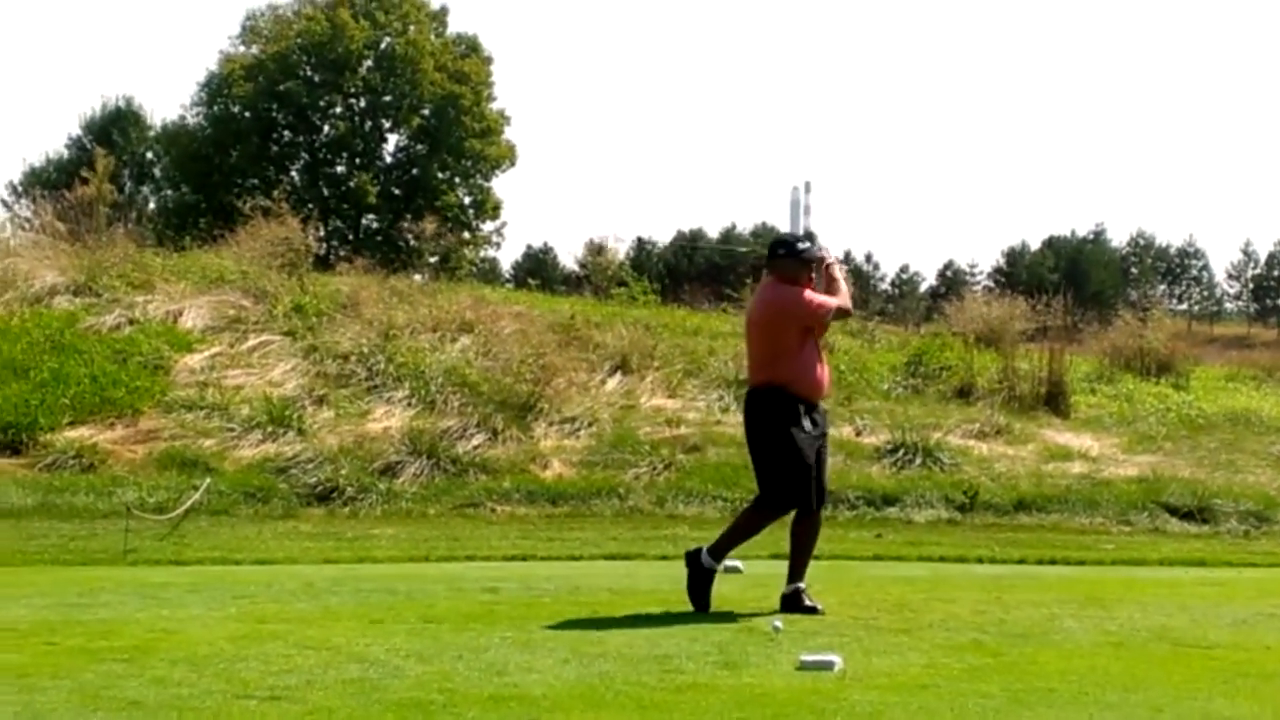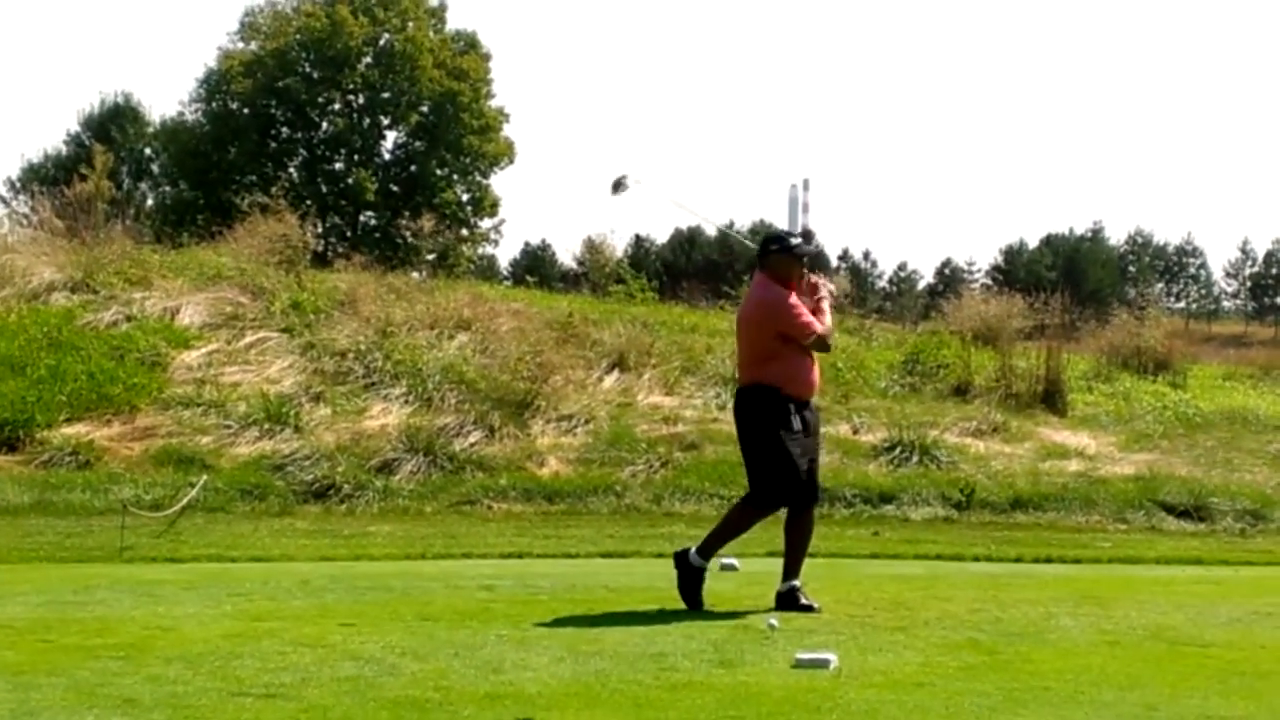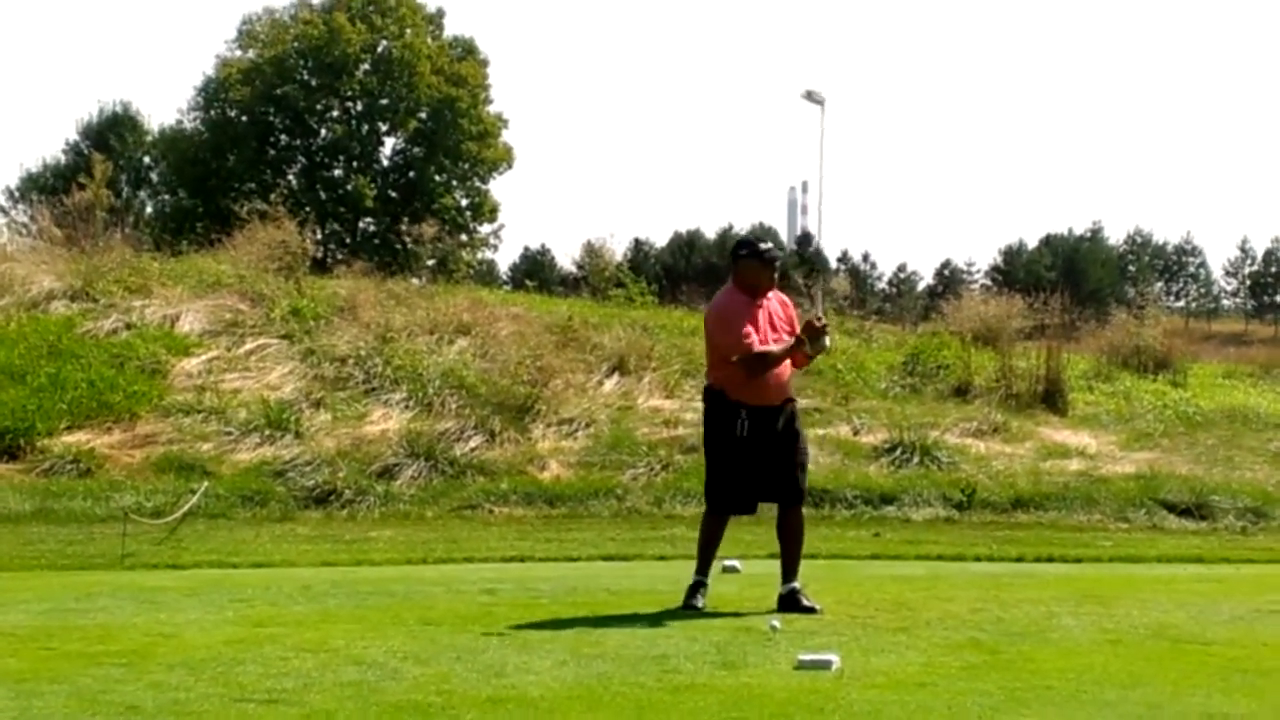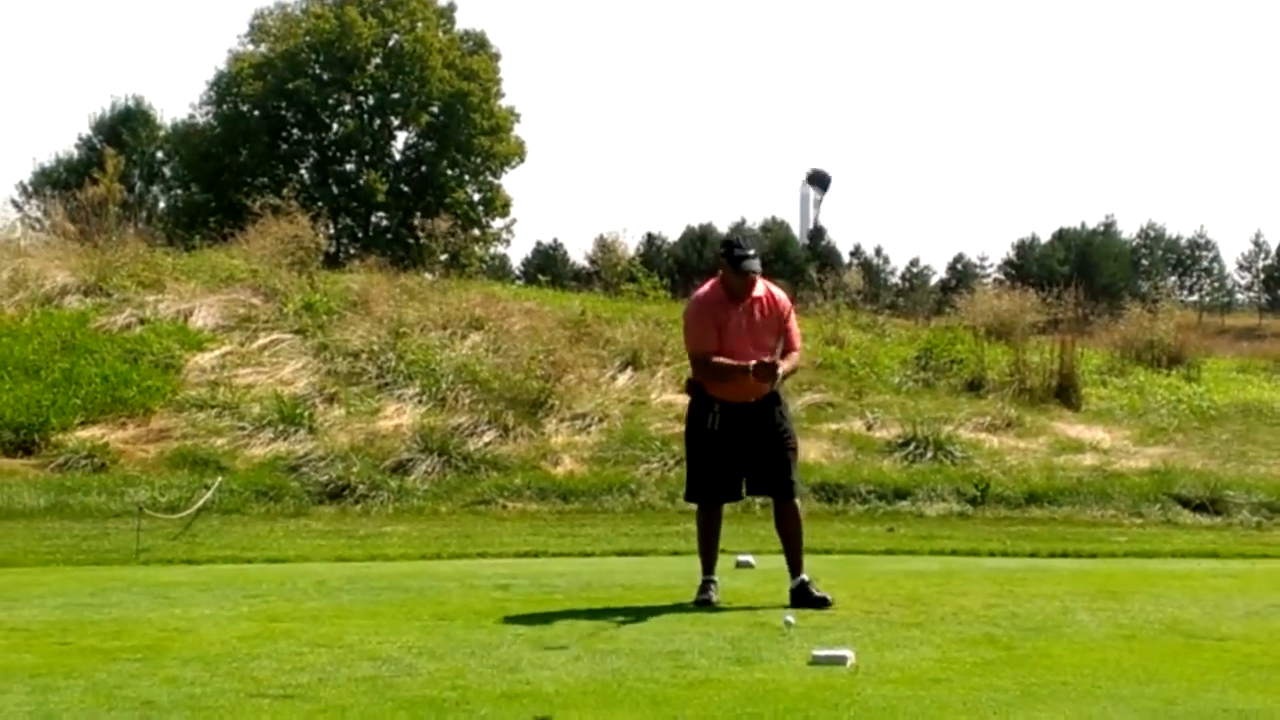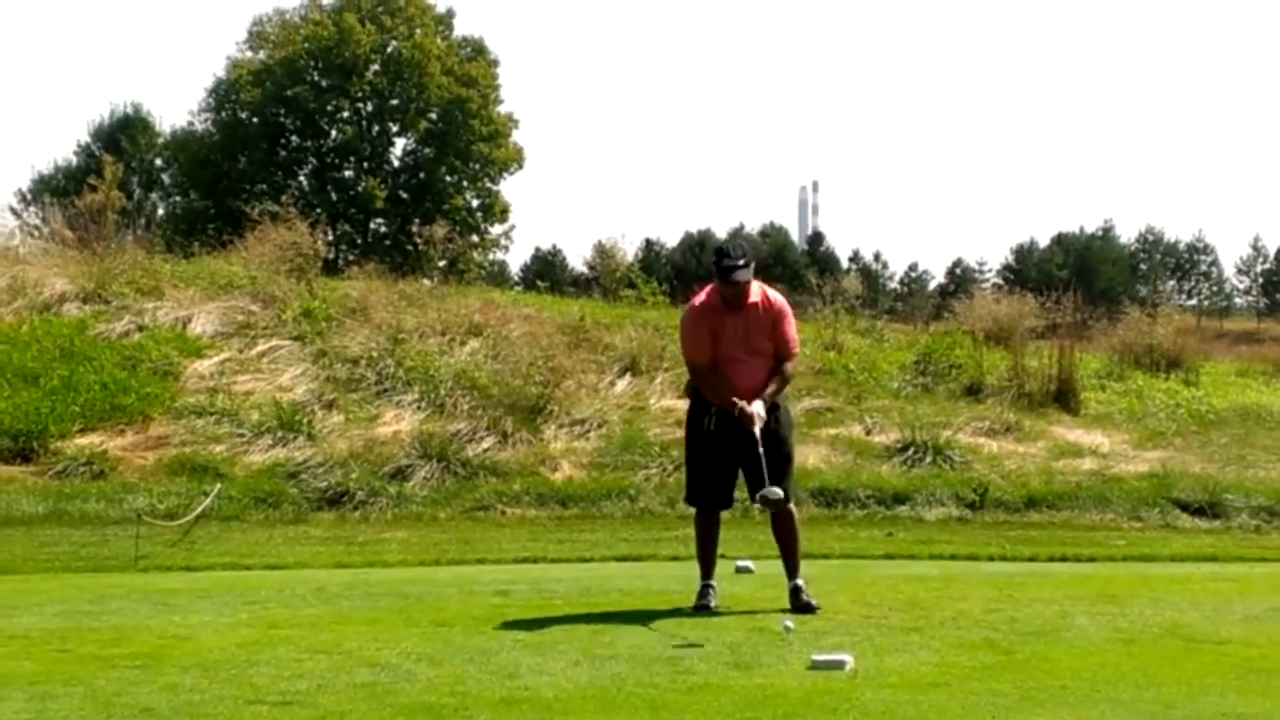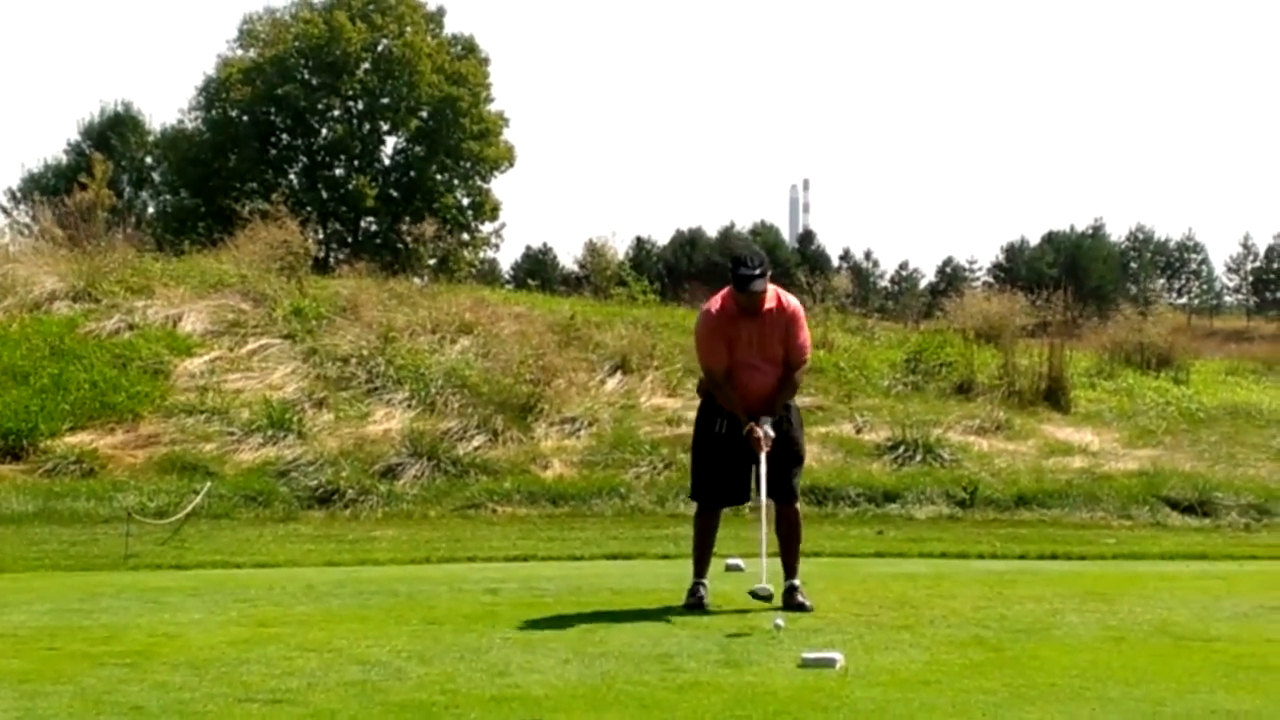
dt=0.3s
person 1, frame 1
left shoulder: (785, 296)
right shoulder: (785, 298)
left elbow: (820, 325)
right elbow: (843, 307)
left wrist: (825, 274)
right wrist: (835, 271)
left hip: (801, 411)
right hip: (779, 410)
left knee: (812, 504)
right knee: (778, 499)
left ankle: (795, 589)
right ankle: (707, 558)
person 1, frame 2
left shoulder: (775, 295)
right shoulder: (774, 299)
left elbow: (807, 339)
right elbow: (822, 338)
left wrist: (815, 295)
right wrist: (823, 300)
left hip: (792, 409)
right hip: (768, 408)
left knee: (805, 501)
right knee: (768, 496)
left ankle: (790, 587)
right ankle: (695, 558)
person 1, frame 3
left shoulder: (780, 302)
right shoulder: (725, 307)
left elbow: (799, 356)
right elbow: (750, 364)
left wrist: (811, 343)
right wrist: (793, 346)
left hip: (780, 411)
right hip: (734, 415)
left knee: (793, 500)
right knee: (724, 502)
left ankle: (790, 588)
right ankle: (699, 582)
person 1, frame 4
left shoulder: (776, 298)
right shoulder: (702, 304)
left elbow: (792, 352)
right elbow: (703, 365)
left wrist: (778, 369)
right wrist: (748, 368)
left hip: (765, 406)
right hip: (715, 409)
left knee: (786, 492)
right knee: (710, 498)
left ankle: (799, 582)
right ankle: (708, 580)
person 1, frame 5
left shoulder: (775, 304)
right shoulder: (698, 312)
left elbow: (788, 363)
right elbow: (700, 372)
left wrist: (761, 401)
right wrist: (736, 405)
left hip: (766, 409)
right hip: (714, 413)
left knee: (781, 498)
right knee: (708, 502)
left ankle: (796, 585)
right ankle: (707, 585)
person 1, frame 6
left shoulder: (790, 308)
right shoulder: (712, 316)
left elbow: (796, 369)
right elbow: (717, 379)
left wrist: (770, 417)
right wrist: (746, 425)
left hip: (777, 411)
right hip: (725, 413)
left knee: (787, 497)
right knee: (710, 499)
left ankle: (792, 585)
right ankle: (699, 583)
